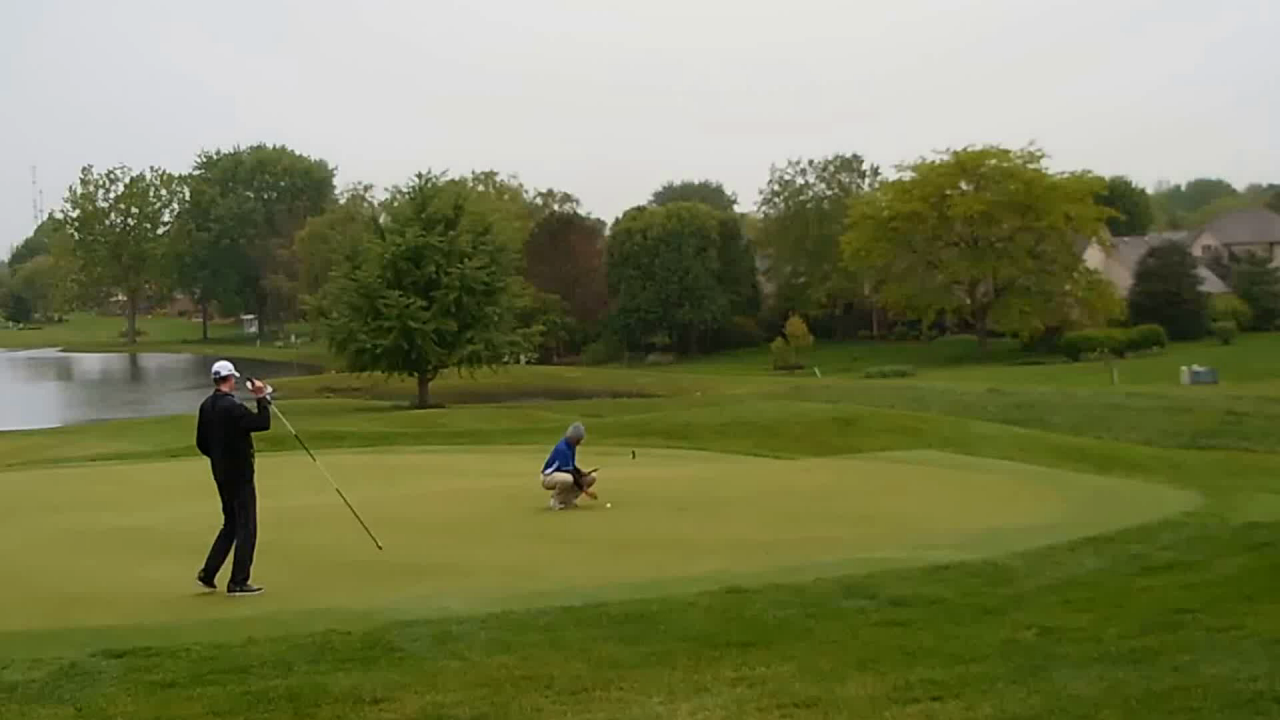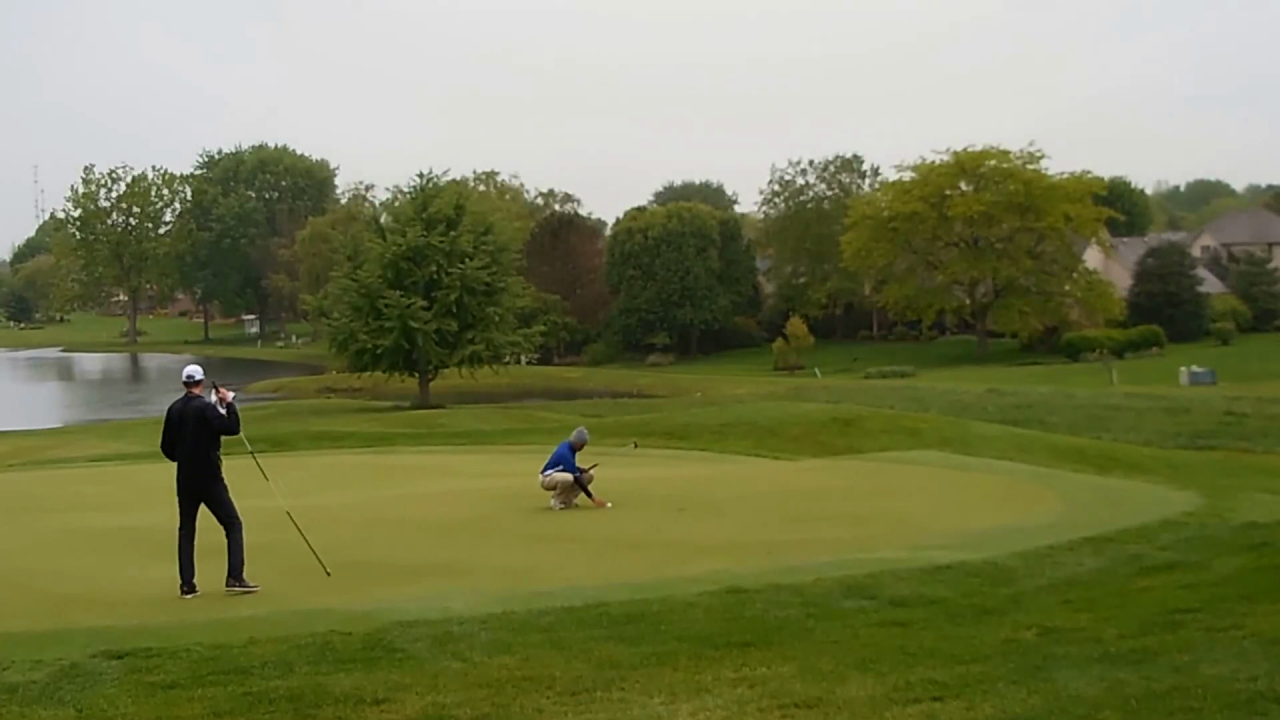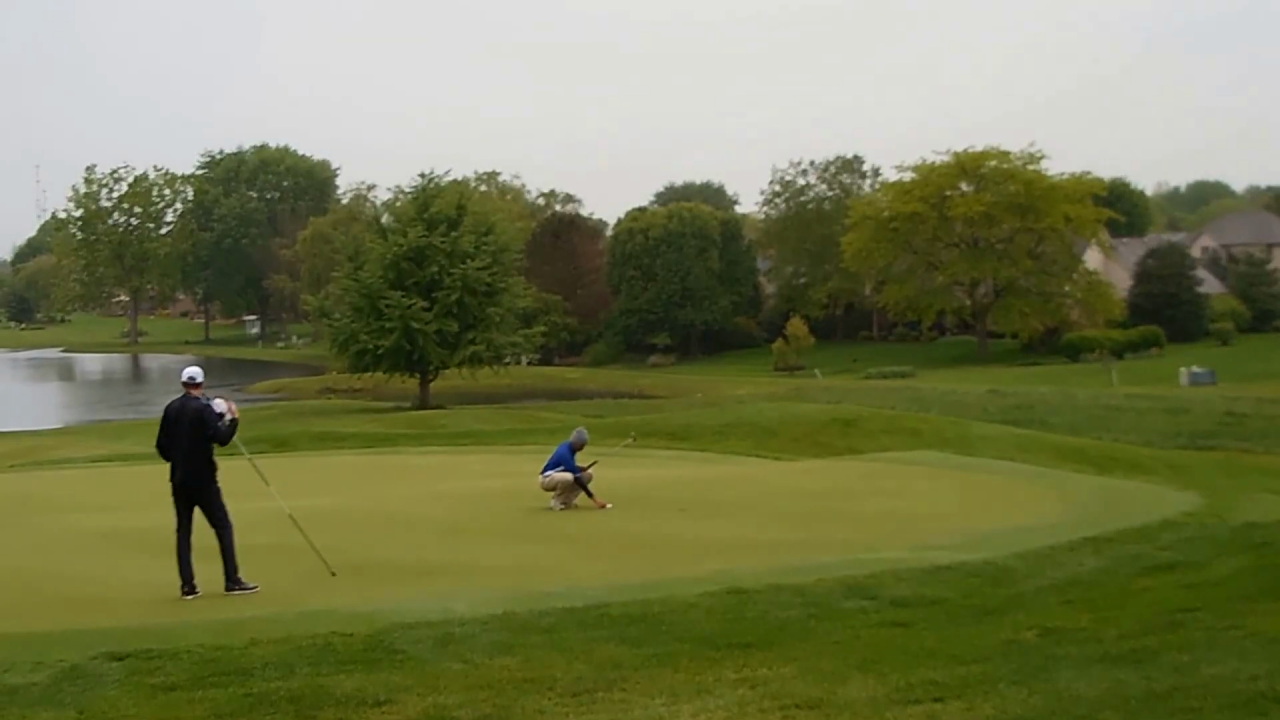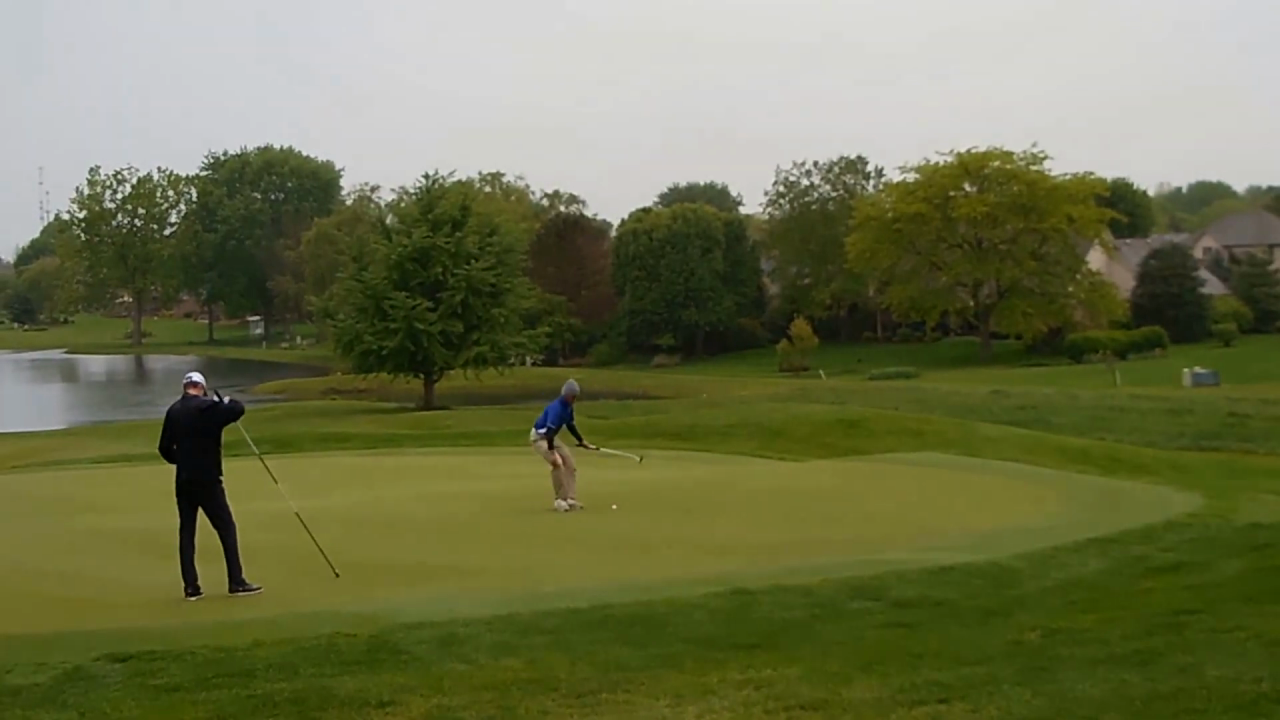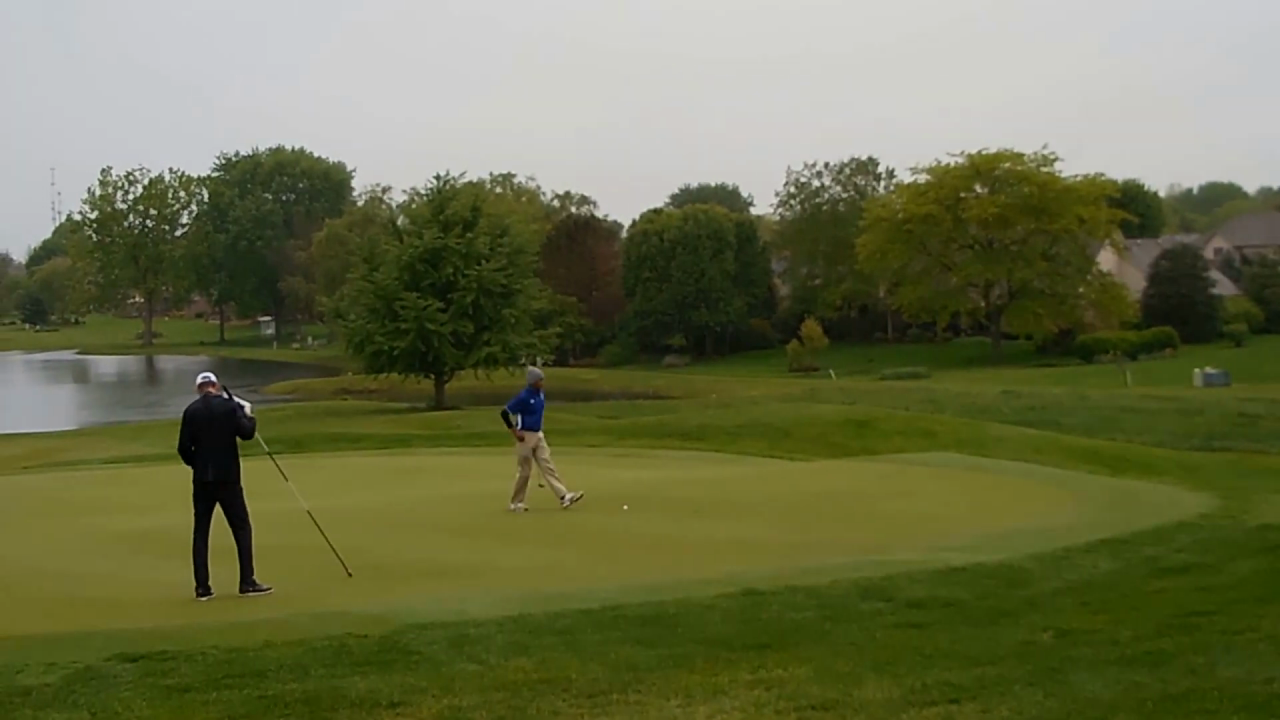
dt=0.5s
person 1, frame 1
left shoulder: (206, 406)
right shoulder: (232, 406)
left elbow: (202, 443)
right elbow: (263, 424)
right wrist: (262, 398)
left hip: (222, 475)
right hip: (239, 476)
left knee: (230, 525)
right knee: (247, 527)
left ankle: (208, 573)
right ankle: (238, 582)
person 1, frame 2
left shoulder: (174, 409)
right shoulder: (205, 407)
left elbow: (166, 447)
right elbow: (233, 428)
right wrist: (228, 403)
left hip: (185, 479)
right hip: (209, 478)
left knee: (186, 530)
right knee: (232, 524)
left ankle: (187, 585)
right ankle: (235, 577)
person 1, frame 3
left shoulder: (171, 408)
right shoulder: (203, 408)
left elbow: (161, 445)
right elbow: (221, 438)
right wrist: (233, 419)
left hip: (179, 480)
right hip: (202, 479)
left knee: (183, 531)
right knee: (223, 527)
left ankle: (187, 585)
right ankle: (232, 581)
person 1, frame 4
left shoulder: (173, 410)
right shoulder: (206, 406)
left elbow: (164, 448)
right elbow: (237, 410)
right wrist: (227, 402)
left hip: (183, 480)
right hip: (206, 479)
left knee: (186, 532)
right knee: (226, 528)
left ankle: (191, 586)
right ankle: (236, 582)
person 1, frame 5
left shoulder: (191, 410)
right shoulder: (228, 406)
left elbow: (184, 447)
right elbow: (246, 433)
right wrist: (249, 416)
left hip: (202, 479)
right hip: (227, 477)
left knee: (200, 532)
right knee: (242, 528)
left ankle: (202, 587)
right ankle: (247, 583)
